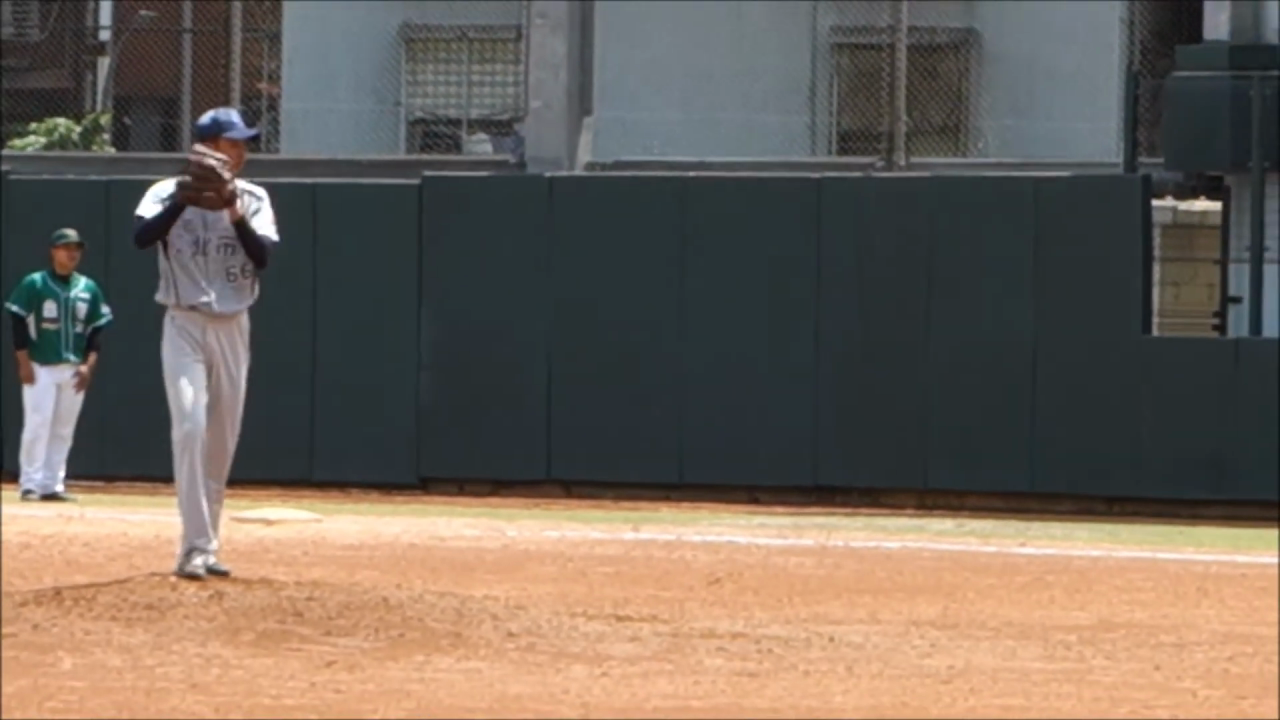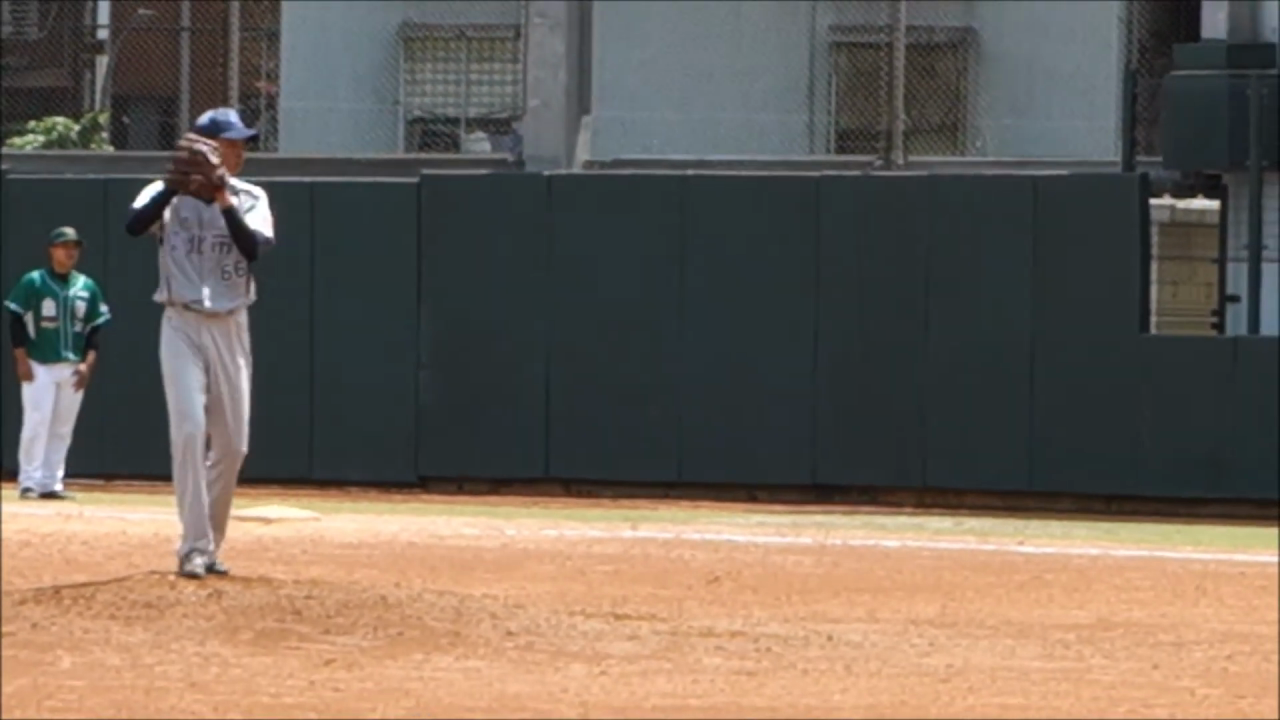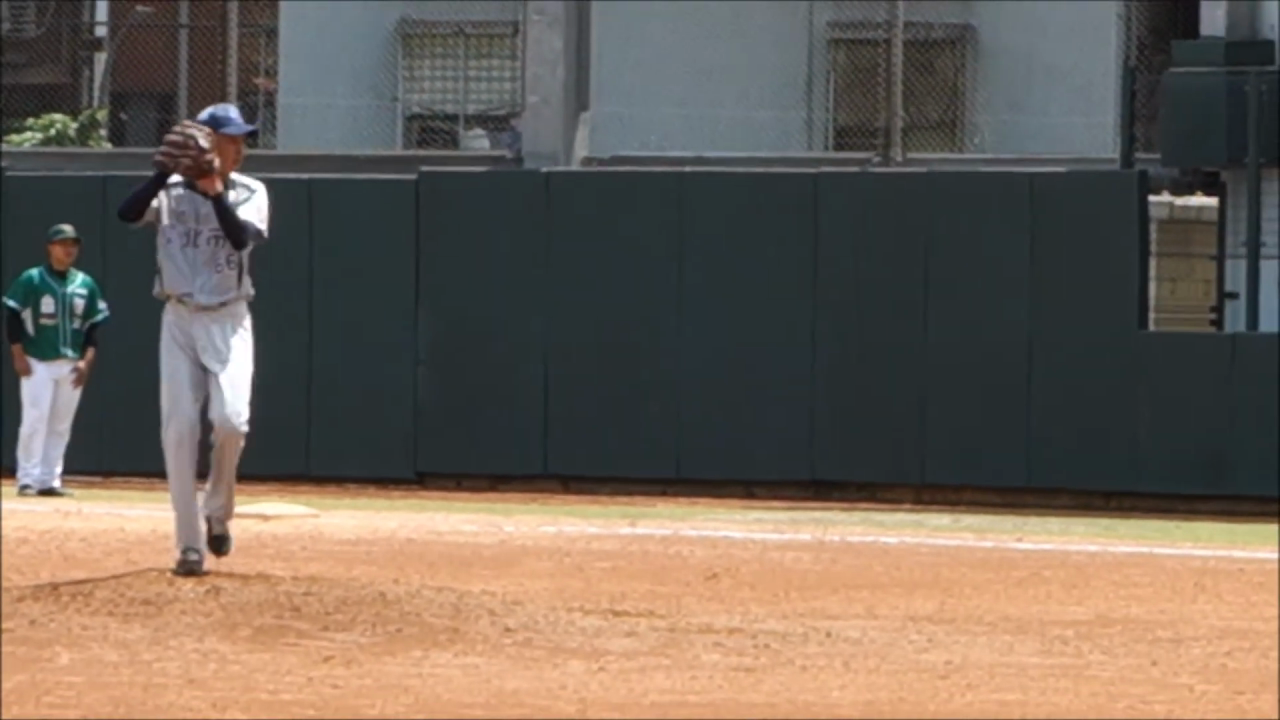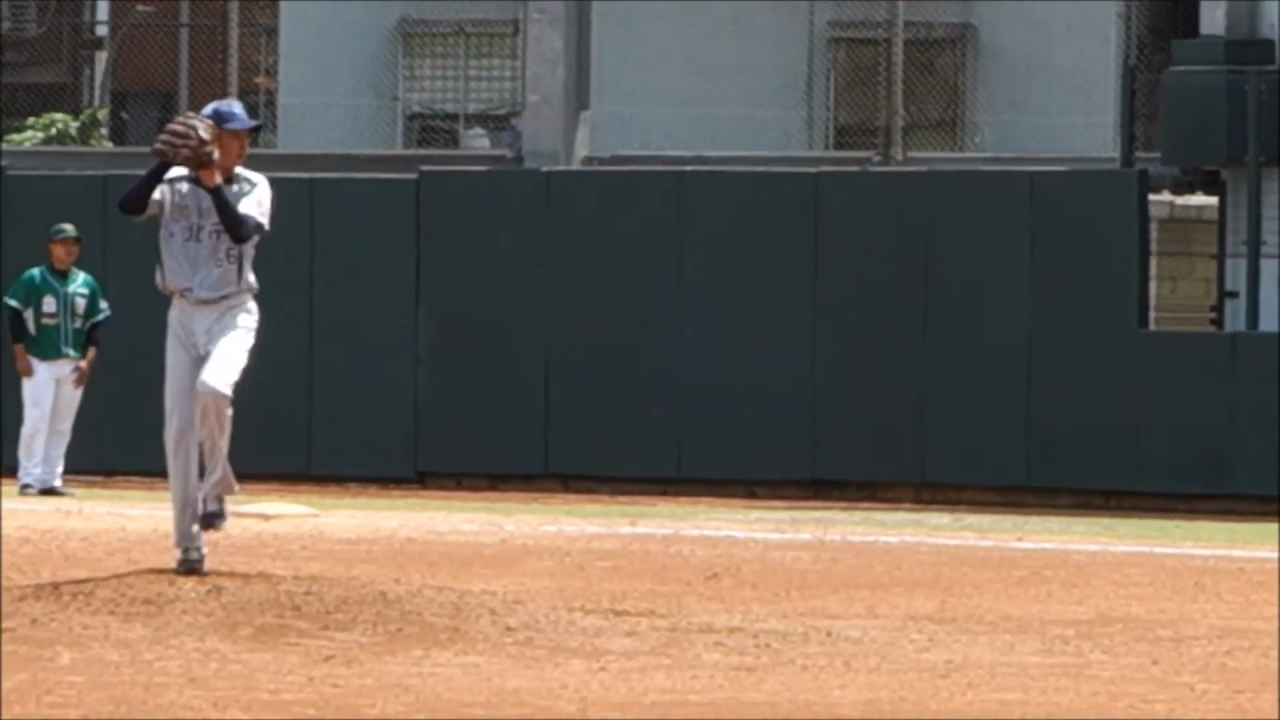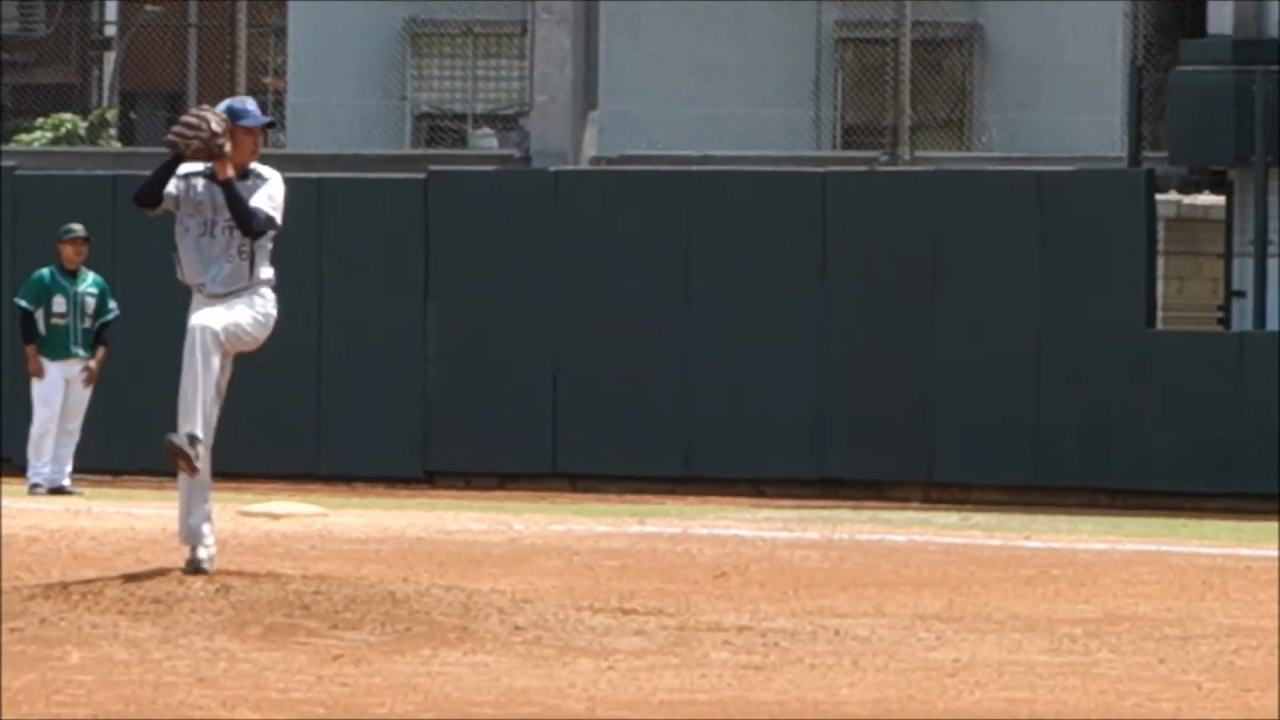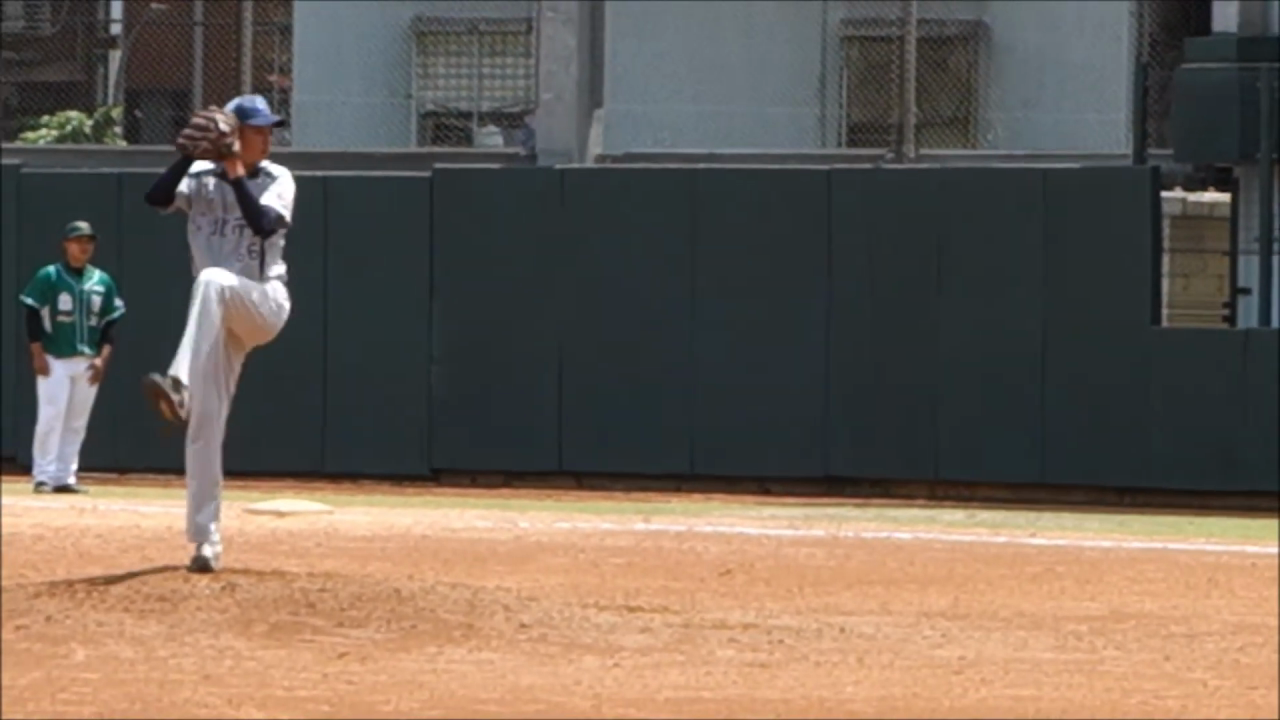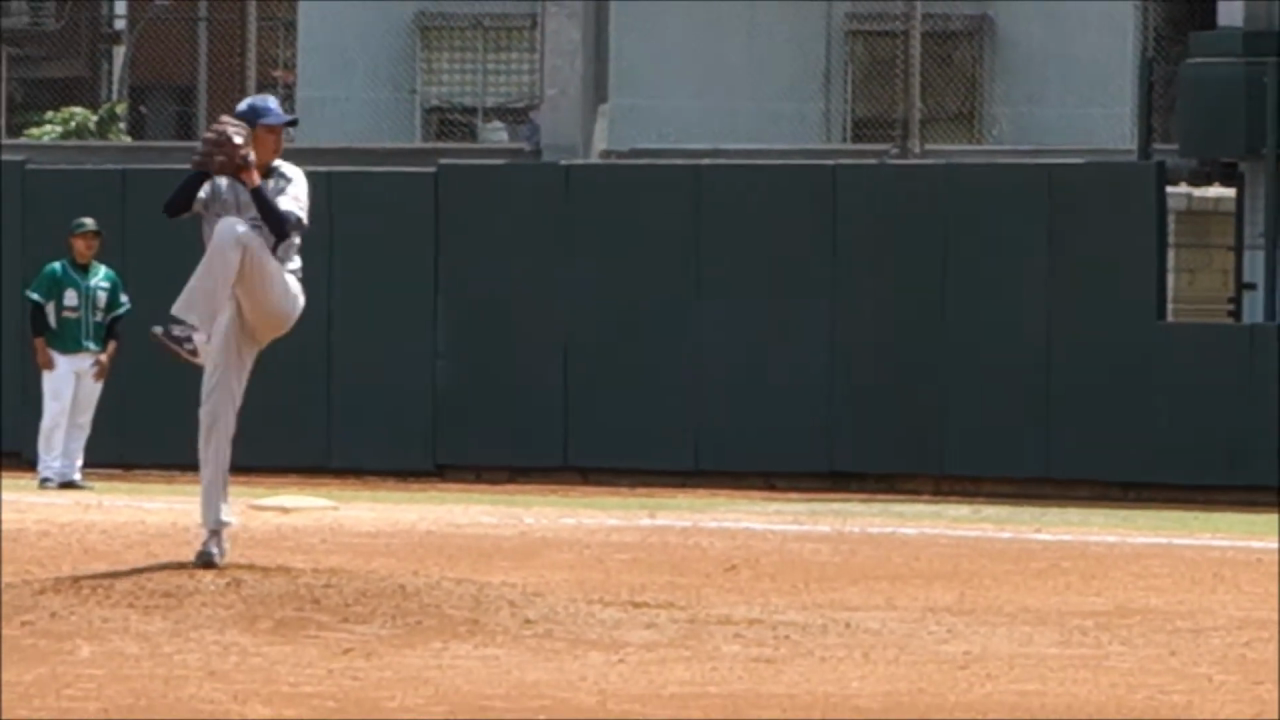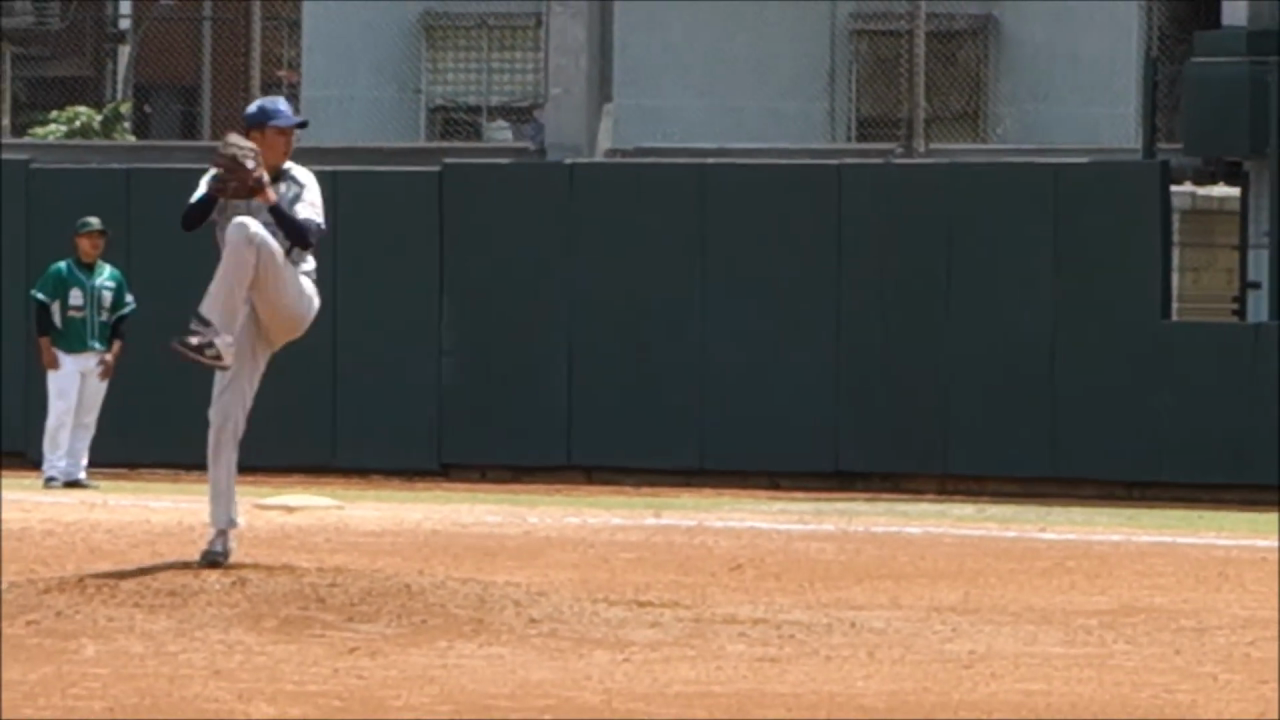
dt=0.1s
person 1, frame 1
left shoulder: (254, 198)
right shoulder: (172, 193)
left elbow: (263, 257)
right elbow: (142, 237)
left wrist: (234, 213)
right wrist: (184, 200)
left hip: (233, 329)
right hip: (184, 327)
left knee: (222, 444)
right knee: (191, 430)
left ankle: (204, 546)
right ankle: (195, 547)
person 1, frame 2
left shoulder: (249, 198)
right shoulder: (167, 191)
left elbow: (255, 252)
right elbow: (133, 226)
left wrist: (224, 204)
right wrist: (175, 188)
left hip: (231, 328)
right hip: (181, 327)
left knee: (232, 444)
right knee: (189, 433)
left ankle: (210, 544)
right ankle: (195, 547)
person 1, frame 3
left shoulder: (250, 191)
right shoulder: (169, 190)
left elbow: (242, 238)
right elbow: (127, 213)
left wrist: (215, 190)
right wrist: (166, 169)
left hip: (229, 321)
right hip: (179, 319)
left knee: (231, 421)
right knee: (179, 430)
left ankle: (217, 511)
right ankle: (190, 544)
person 1, frame 4
left shoulder: (253, 185)
right shoulder: (172, 184)
left elbow: (241, 232)
right elbow: (128, 206)
left wrist: (215, 183)
right wrist: (166, 162)
left hip: (233, 313)
right hip: (185, 314)
left knee: (213, 387)
right knee: (179, 429)
left ankle: (217, 481)
right ankle: (190, 543)
person 1, frame 5
left shoulder: (267, 180)
right shoulder: (188, 178)
left elbow: (252, 226)
right elbow: (143, 199)
left wrist: (227, 176)
right wrist: (180, 154)
left hip: (252, 306)
right hip: (203, 312)
left knee: (203, 326)
right knee: (200, 423)
left ankle: (191, 443)
right ankle: (199, 542)
person 1, frame 6
left shoulder: (277, 178)
right shoulder: (200, 177)
left elbow: (263, 225)
right elbow: (155, 198)
left wrist: (237, 174)
right wrist: (190, 154)
left hip: (265, 300)
right hip: (215, 311)
left knee: (211, 281)
right knee: (208, 423)
left ankle: (179, 384)
right ankle: (206, 540)
person 1, frame 7
left shoulder: (290, 178)
right shoulder: (212, 178)
left elbow: (286, 229)
right elbow: (172, 209)
left wrist: (253, 183)
right wrist: (208, 166)
left hip: (279, 299)
right hip: (231, 309)
left knee: (231, 229)
right knee: (215, 416)
left ankle: (188, 328)
right ankle: (214, 535)
person 1, frame 8
left shoulder: (301, 181)
right shoulder: (222, 179)
left elbow: (307, 237)
right elbow: (189, 222)
left wrist: (271, 201)
right wrist: (221, 185)
left hip: (293, 302)
right hip: (247, 309)
left knee: (245, 230)
right knee: (225, 417)
left ankle: (211, 335)
right ankle: (222, 532)
person 2, frame 1
left shoulder: (89, 288)
right shoulder: (34, 283)
left elbow: (96, 330)
right elbow: (18, 323)
left wrist: (89, 365)
right wrist: (24, 362)
left hip: (74, 369)
right hip: (40, 367)
left knee: (64, 430)
right knee: (37, 426)
left ankle: (52, 485)
right ankle: (30, 484)
person 2, frame 2
left shoulder: (88, 287)
right shoulder: (33, 282)
left elbow: (95, 329)
right elbow: (16, 322)
left wrist: (88, 363)
right wrist: (21, 360)
left hip: (73, 368)
right hip: (39, 366)
left knee: (62, 429)
right knee: (36, 425)
left ankle: (51, 483)
right ankle: (29, 482)
person 2, frame 3
left shoulder: (86, 284)
right shoulder: (31, 279)
left elbow: (93, 326)
right elbow: (13, 317)
left wrist: (87, 360)
right wrist: (19, 356)
left hip: (72, 365)
right hip: (37, 362)
left knee: (61, 426)
right knee: (34, 421)
left ankle: (49, 480)
right ankle: (27, 479)
person 2, frame 4
left shoulder: (88, 283)
right shoulder: (33, 278)
left elbow: (95, 325)
right elbow: (15, 317)
left wrist: (88, 360)
right wrist: (21, 356)
left hip: (73, 364)
right hip: (39, 362)
left knee: (62, 425)
right knee: (36, 421)
left ankle: (50, 479)
right ankle: (28, 478)
person 2, frame 5
left shoulder: (97, 283)
right shoulder: (42, 278)
left elbow: (104, 325)
right elbow: (26, 318)
left wrist: (97, 359)
right wrist: (32, 357)
left hip: (82, 364)
right hip: (49, 362)
left knee: (71, 425)
right knee: (45, 420)
left ankle: (59, 478)
right ankle: (38, 477)
person 2, frame 6
left shoulder: (103, 281)
right shoulder: (48, 276)
left elbow: (110, 323)
right elbow: (33, 316)
left wrist: (103, 357)
right wrist: (38, 354)
left hip: (88, 362)
right hip: (54, 359)
left knee: (77, 423)
right knee: (50, 419)
left ankle: (65, 476)
right ankle: (43, 476)
person 2, frame 7
left shoulder: (109, 277)
right shoulder: (54, 272)
left elbow: (115, 319)
right elbow: (37, 311)
left wrist: (108, 353)
right wrist: (41, 349)
left hip: (93, 358)
right hip: (59, 355)
left knee: (82, 419)
right knee: (55, 414)
left ankle: (69, 473)
right ankle: (48, 472)
person 2, frame 8
left shoulder: (114, 276)
right shoulder: (59, 271)
left elbow: (121, 319)
right elbow: (42, 310)
left wrist: (113, 353)
right wrist: (46, 349)
left hip: (98, 358)
right hip: (64, 355)
left knee: (87, 419)
right knee: (61, 414)
left ankle: (74, 472)
right ankle: (53, 471)
